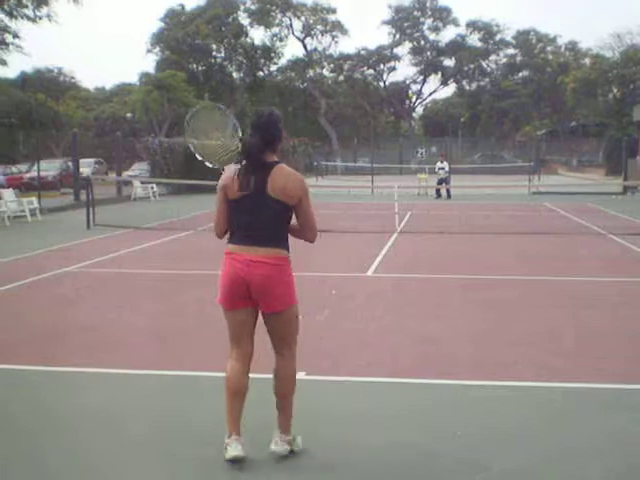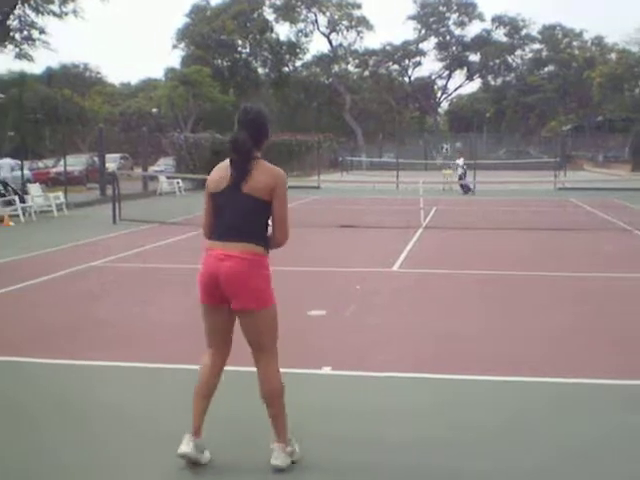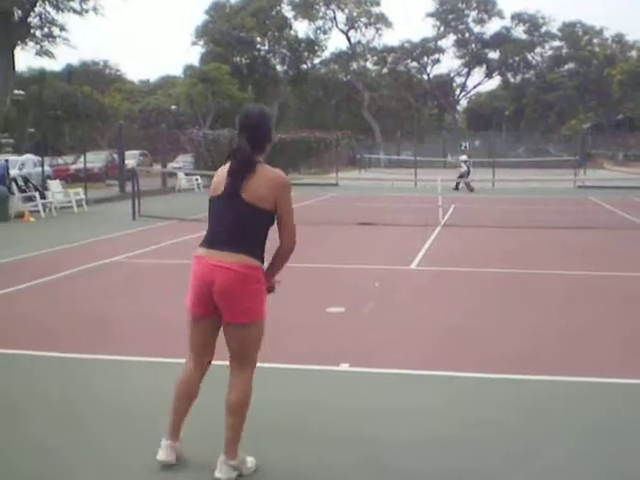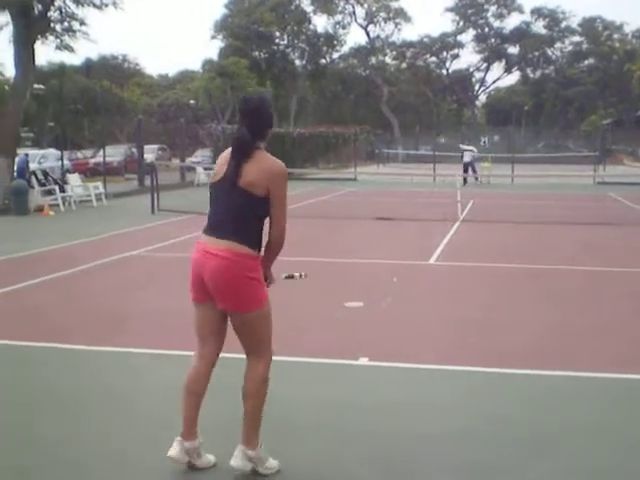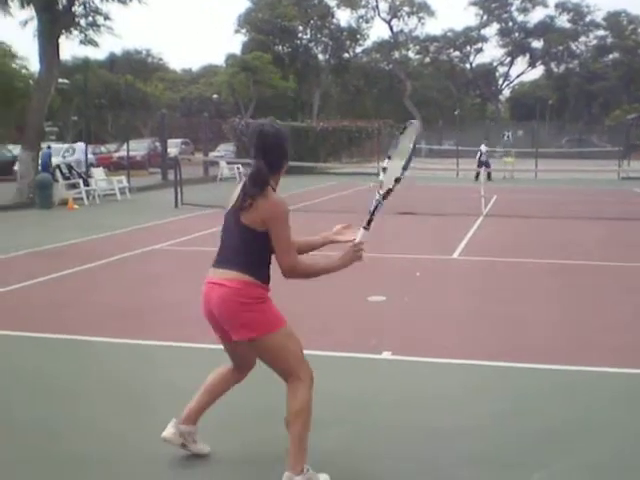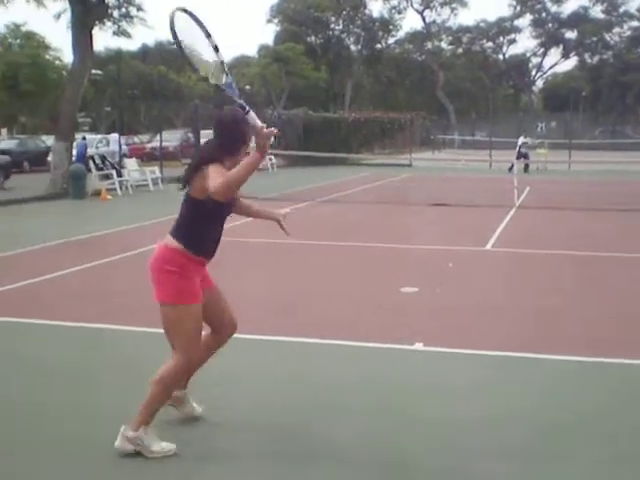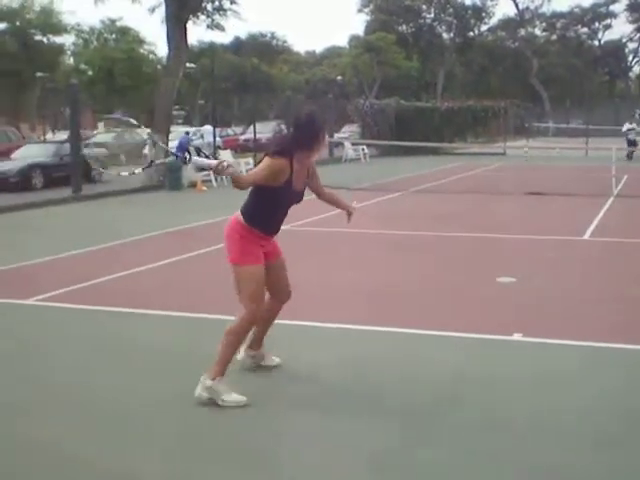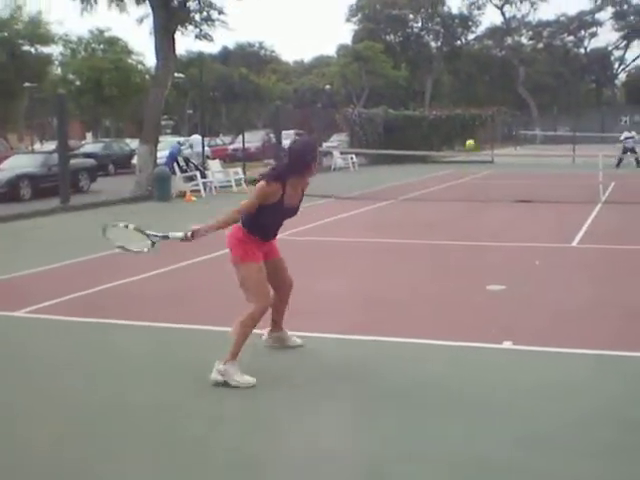
dt=0.4s
person 1, frame 1
left shoulder: (230, 176)
right shoulder: (293, 180)
left elbow: (220, 230)
right elbow: (310, 234)
left hip: (236, 267)
right hip: (273, 270)
left knee: (239, 356)
right knee: (285, 354)
left ankle: (233, 439)
right ankle: (284, 435)
person 1, frame 2
left shoulder: (217, 172)
right shoulder: (273, 175)
left elbow: (207, 229)
right elbow: (280, 236)
left hip: (213, 263)
right hip: (248, 268)
left knee: (215, 354)
right knee: (267, 359)
left ankle: (192, 439)
right ankle: (282, 445)
person 1, frame 3
left shoulder: (221, 174)
right shoulder: (276, 180)
left elbow: (223, 224)
right elbow: (288, 242)
right wrist: (270, 276)
left hip: (204, 269)
right hip: (241, 278)
left knee: (196, 363)
right knee: (242, 369)
left ankle: (170, 443)
person 1, frame 4
left shoulder: (224, 158)
right shoulder: (273, 168)
right elbow: (278, 233)
left wrist: (254, 265)
right wrist: (265, 268)
left hip: (204, 257)
right hip: (237, 267)
left knee: (205, 354)
right knee: (259, 357)
left ankle: (186, 442)
right ankle: (249, 449)
person 1, frame 5
left shoulder: (244, 192)
right shoulder: (273, 204)
right elbow: (289, 267)
left wrist: (328, 238)
right wrist: (338, 263)
left hip: (215, 292)
right hip: (244, 298)
left knee: (242, 365)
right knee: (300, 378)
left ankle: (182, 426)
person 1, frame 6
left shoulder: (224, 167)
right shoulder: (215, 170)
left elbow: (233, 202)
right elbow: (222, 191)
left wrist: (270, 214)
right wrist: (258, 155)
left hip: (190, 265)
right hip: (177, 266)
left knee: (226, 326)
right knee: (186, 355)
left ankle: (176, 391)
right ankle: (136, 431)
person 1, frame 7
left shoulder: (307, 166)
right shoulder: (278, 163)
left elbow: (320, 192)
right elbow: (244, 182)
left wrist: (346, 206)
right wrist: (229, 172)
left hip: (264, 237)
right hip: (244, 235)
left knee: (282, 294)
right knee: (253, 311)
left ankle: (253, 350)
right ankle: (212, 381)
person 1, frame 8
left shoulder: (300, 183)
right shoulder: (272, 186)
right elbow: (240, 212)
right wrist: (207, 229)
left hip: (264, 241)
right hip: (245, 241)
left knee: (285, 285)
right knee: (260, 303)
left ankle: (276, 332)
right ankle: (225, 366)
